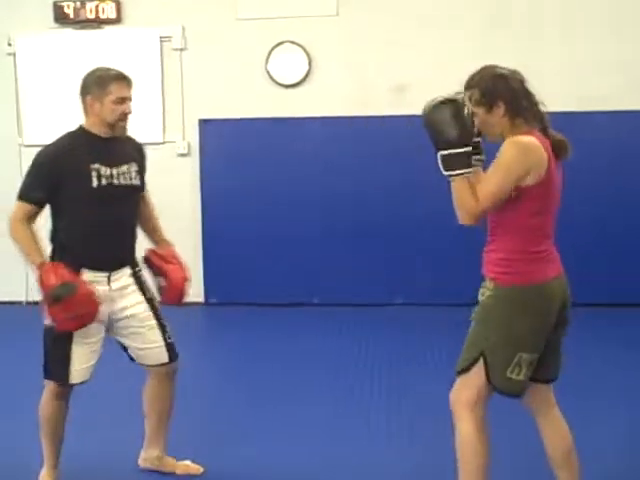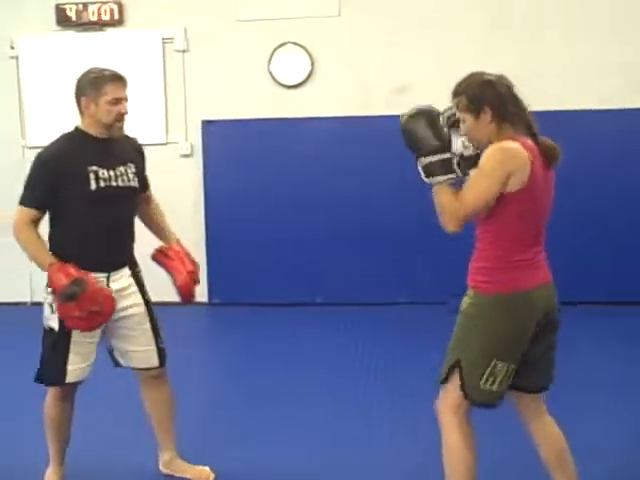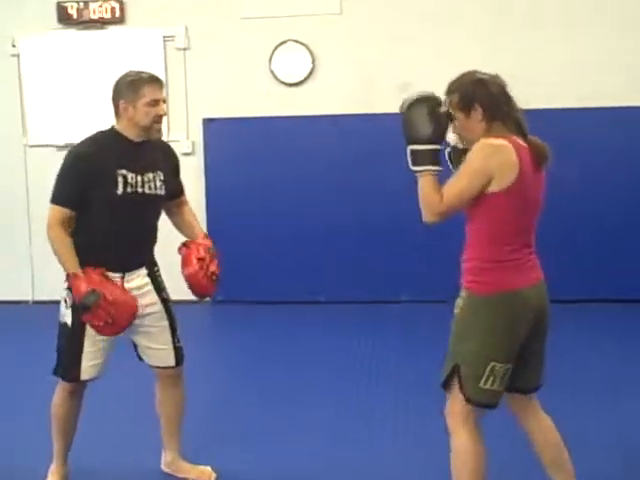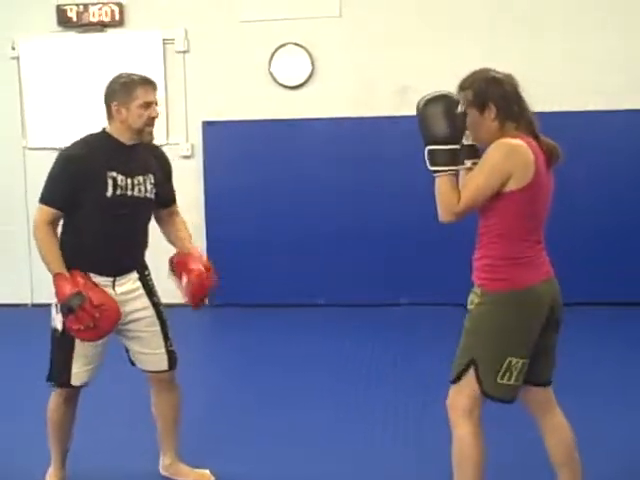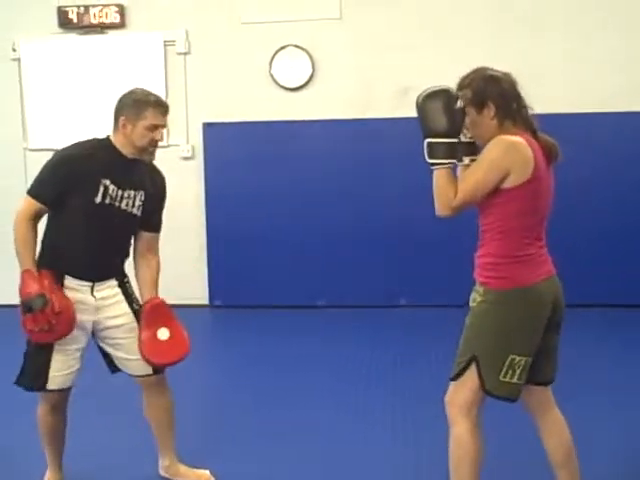
dt=0.4s
person 1, frame 1
left shoulder: (521, 148)
right shoulder: (541, 146)
left elbow: (469, 212)
right elbow: (490, 199)
left wrist: (453, 151)
right wrist: (469, 150)
left hip: (516, 292)
right hip: (546, 287)
left knee: (466, 401)
right knee: (541, 402)
person 1, frame 2
left shoulder: (502, 155)
right shoulder: (537, 153)
left elbow: (453, 220)
left wrist: (433, 159)
right wrist: (466, 166)
left hip: (499, 300)
right hip: (537, 294)
left knee: (451, 409)
right knee: (531, 405)
person 1, frame 3
left shoulder: (490, 151)
right shoulder: (525, 151)
left elbow: (434, 212)
left wrist: (423, 149)
right wrist: (461, 159)
left hip: (493, 299)
right hip: (528, 293)
left knee: (460, 414)
right knee: (525, 404)
person 1, frame 4
left shoulder: (507, 151)
right shoulder: (532, 150)
left elbow: (450, 210)
right elbow: (476, 196)
left wrist: (441, 148)
right wrist: (466, 153)
left hip: (506, 297)
right hip: (537, 290)
left knee: (462, 407)
right knee: (540, 400)
person 1, frame 5
left shoulder: (506, 147)
right shoulder: (531, 147)
left elbow: (448, 204)
right elbow: (475, 193)
left wrist: (440, 143)
right wrist: (463, 150)
left hip: (509, 294)
right hip: (539, 288)
left knee: (460, 404)
right knee: (540, 400)
person 2, frame 1
left shoulder: (132, 150)
right shoulder: (58, 156)
right elbow: (19, 219)
left wrist: (165, 249)
right wrist: (48, 274)
left hip: (127, 278)
right hip: (77, 284)
left knee: (164, 365)
right knee: (61, 384)
person 2, frame 2
left shoulder: (130, 149)
right shoulder: (55, 158)
right elbow: (23, 224)
left wrist: (173, 245)
right wrist: (56, 274)
left hip: (125, 278)
right hip: (76, 284)
left knee: (154, 370)
right knee: (62, 384)
person 2, frame 3
left shoulder: (163, 154)
right shoulder: (87, 156)
left elbow: (177, 204)
right elbow: (57, 223)
left wrist: (199, 240)
right wrist: (78, 281)
left hip: (143, 277)
right hip: (94, 281)
left knee: (170, 369)
right knee: (73, 381)
person 2, frame 4
left shoulder: (156, 160)
right shoulder: (78, 158)
left elbow: (168, 216)
right elbow: (43, 224)
left wrist: (189, 253)
right wrist: (63, 281)
left hip: (134, 283)
right hip: (84, 285)
left knee: (164, 374)
right knee: (67, 387)
person 2, frame 5
left shoulder: (152, 181)
right shoulder: (74, 161)
left elbow: (146, 250)
right elbow: (26, 216)
left wrist: (150, 304)
right wrist: (29, 277)
left hip: (112, 288)
right hip: (61, 290)
left knee: (154, 376)
right knee: (54, 393)
